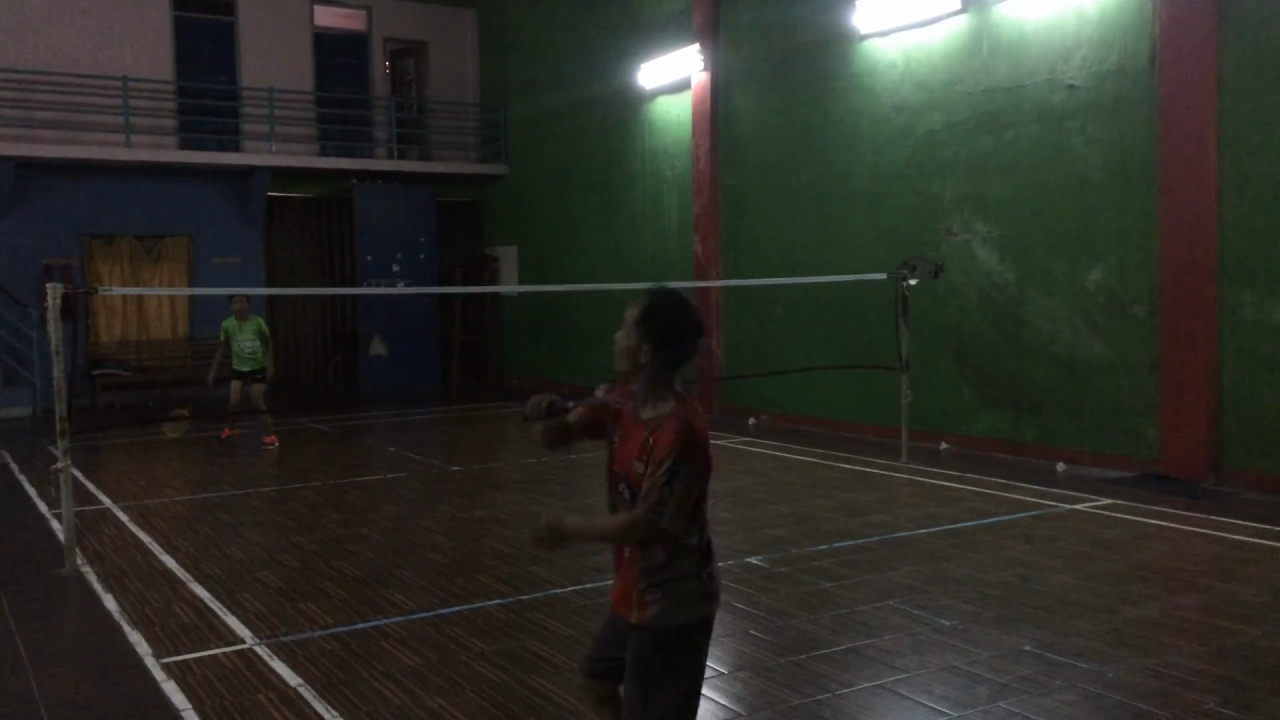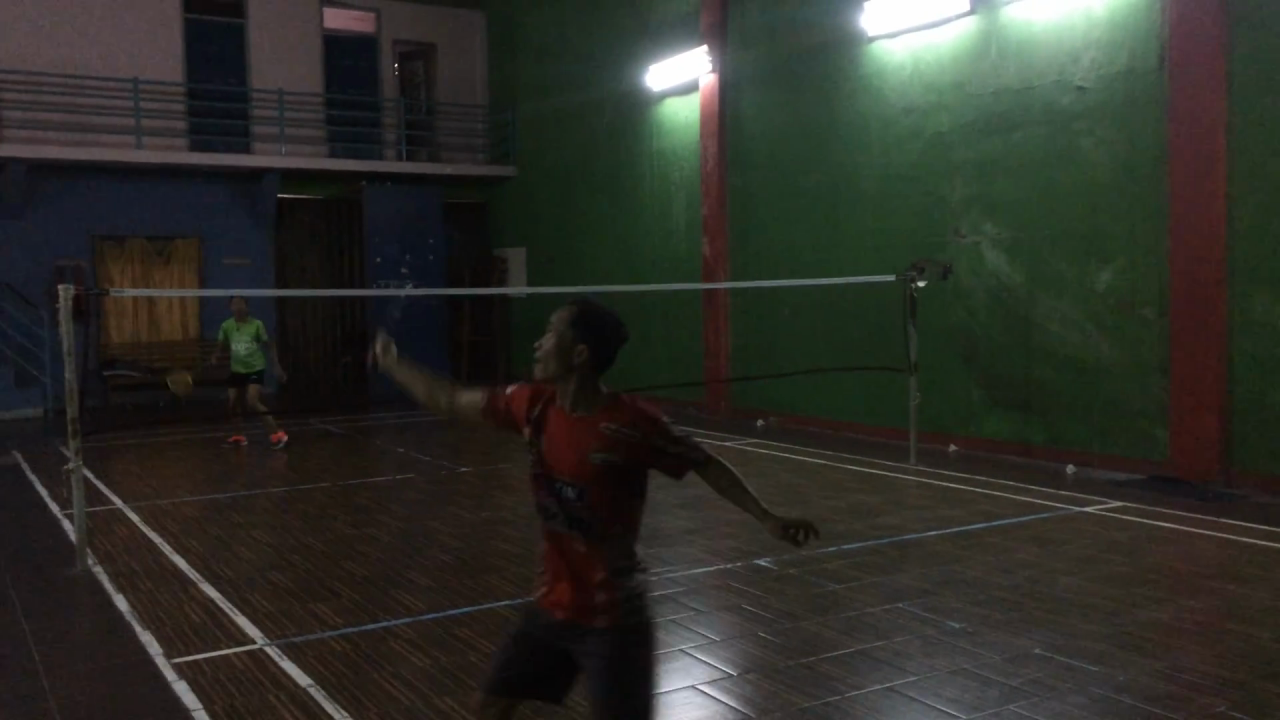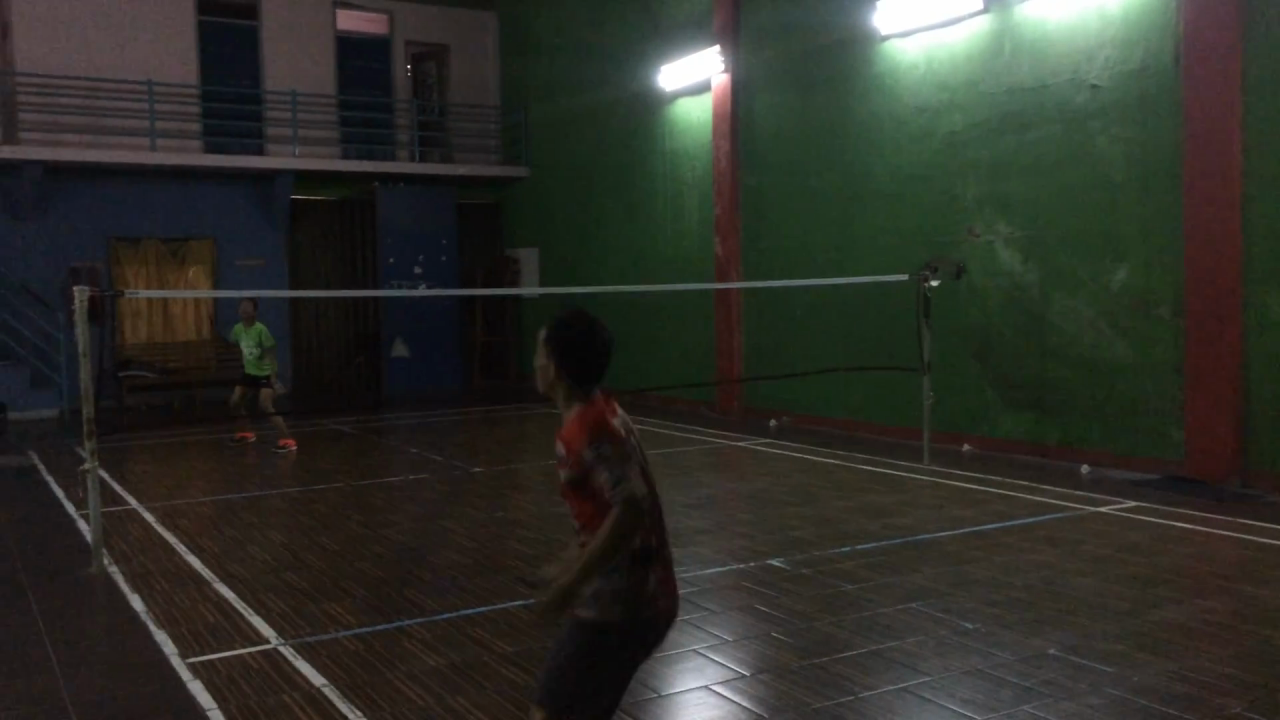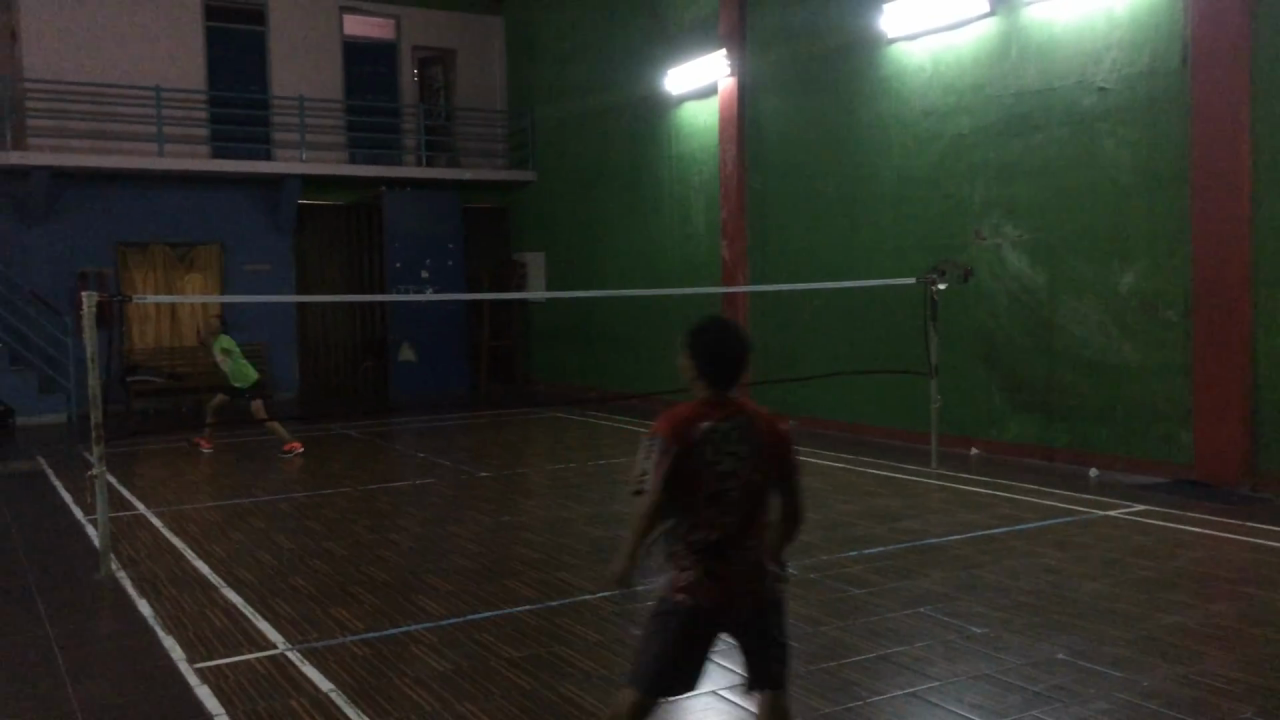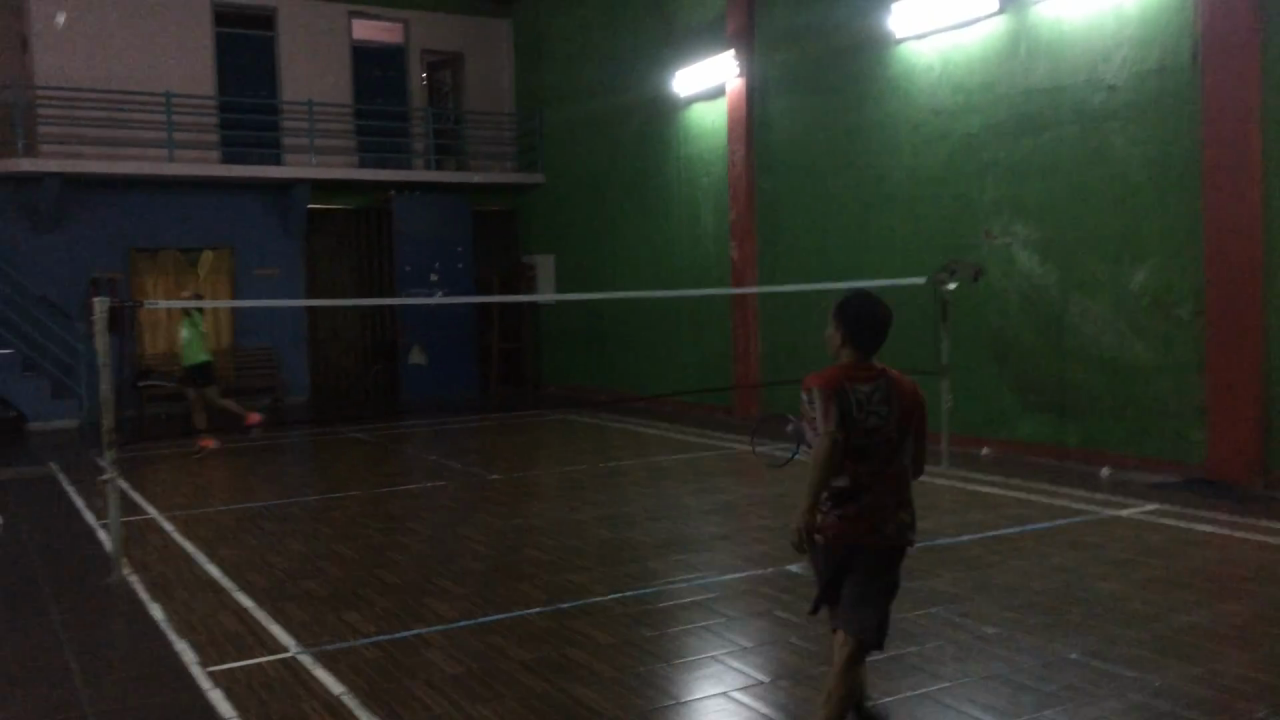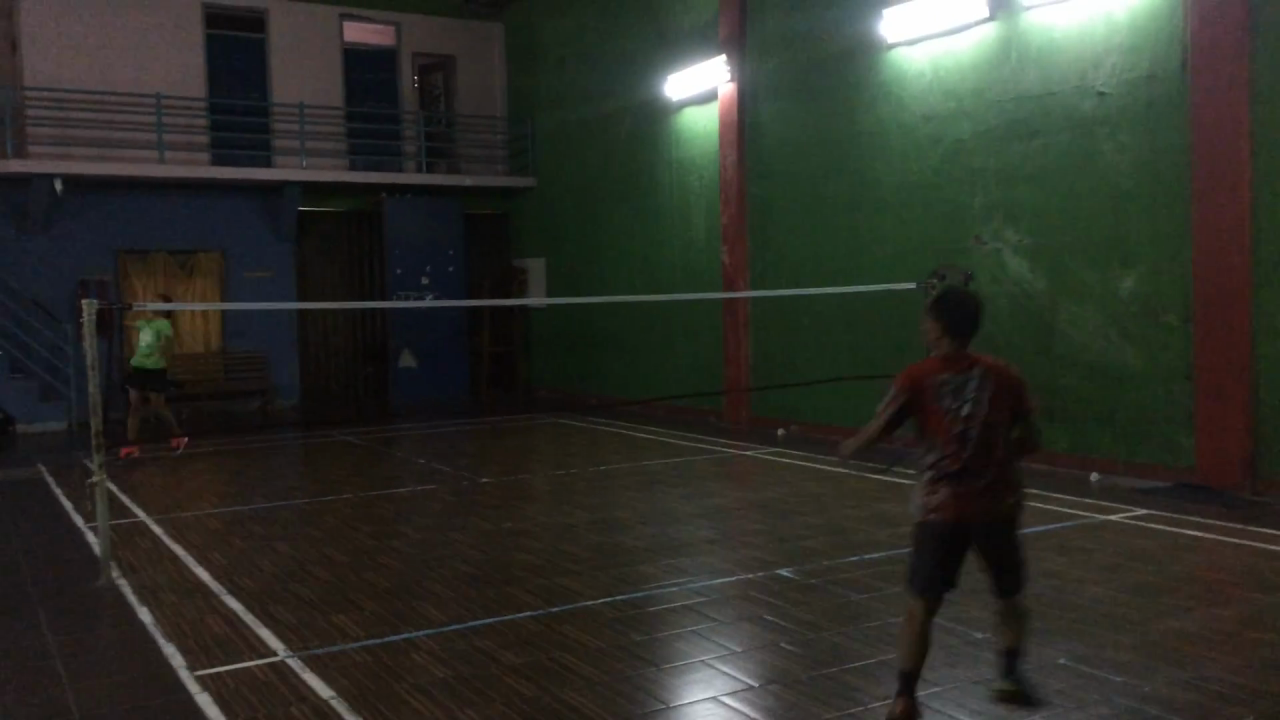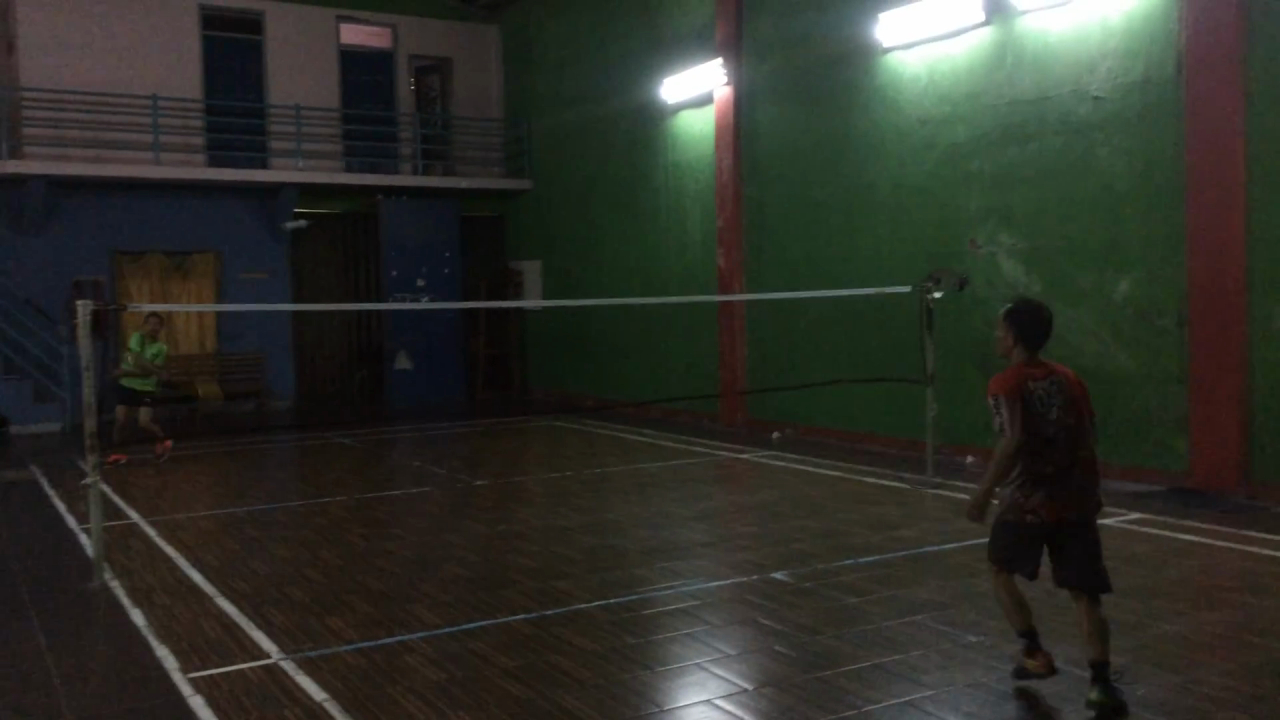
dt=0.3s
person 1, frame 1
left shoulder: (681, 433)
right shoulder: (622, 399)
left elbow: (651, 524)
right elbow: (555, 437)
left wrist: (571, 530)
right wrist: (548, 416)
left hip: (672, 607)
right hip: (639, 599)
right knee: (597, 684)
person 1, frame 2
left shoulder: (634, 424)
right shoulder: (531, 404)
left elbow: (708, 466)
right elbow: (454, 401)
left wrist: (770, 518)
right wrist: (391, 363)
left hip: (612, 611)
right hip: (550, 603)
person 1, frame 3
left shoulder: (588, 430)
right shoulder: (594, 418)
left elbow: (629, 507)
left wrist: (570, 582)
right wrist: (570, 572)
left hip: (619, 603)
right hip: (642, 597)
person 1, frame 4
left shoulder: (673, 426)
right shoulder: (769, 430)
left elbow: (654, 504)
right elbow: (793, 512)
left wrist: (627, 556)
left hip: (691, 585)
right hip: (756, 583)
person 1, frame 5
left shoulder: (822, 385)
right shoulder: (907, 392)
left elbow: (827, 445)
right elbow: (916, 466)
left wrist: (806, 512)
left hip: (832, 529)
right hip: (887, 531)
left knee: (845, 626)
right knee: (850, 645)
person 1, frame 6
left shoulder: (916, 380)
right shoulder: (1004, 376)
left elbow: (874, 433)
right elbow: (1030, 441)
left wrist: (849, 447)
left hip: (939, 508)
right hip: (996, 507)
left knee: (921, 605)
right knee: (1010, 597)
right ankle: (1011, 673)
person 1, frame 7
left shoulder: (1006, 385)
right shoulder: (1070, 380)
left elbow: (1014, 442)
right elbow: (1087, 438)
left wrist: (984, 491)
left hip: (1026, 505)
right hip: (1078, 503)
left knee: (1002, 571)
right knee: (1087, 597)
left ankle: (1034, 654)
right ankle: (1102, 685)
